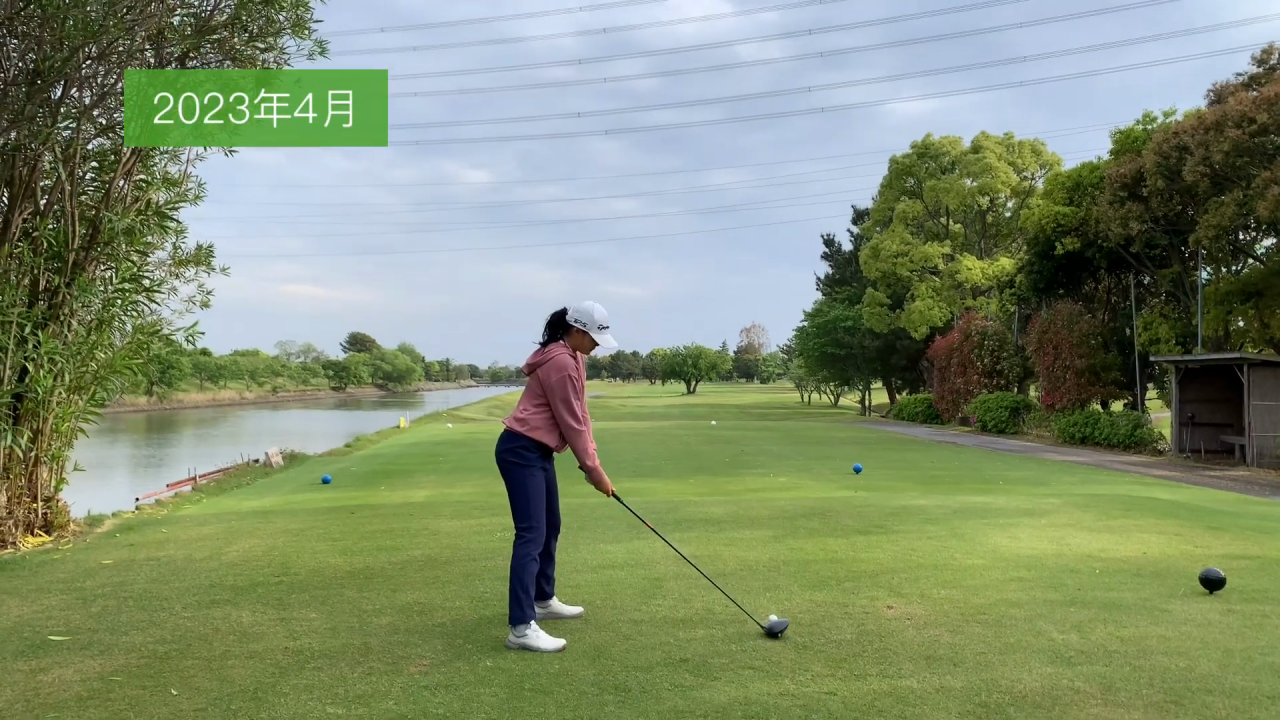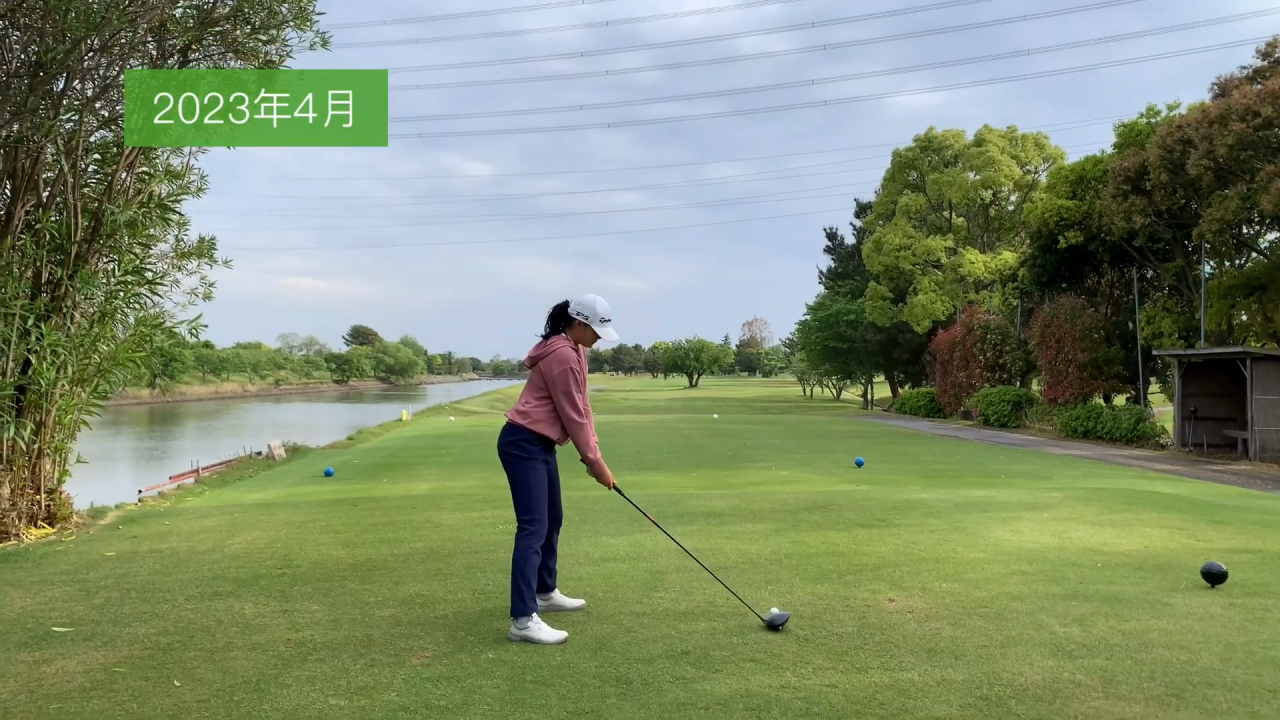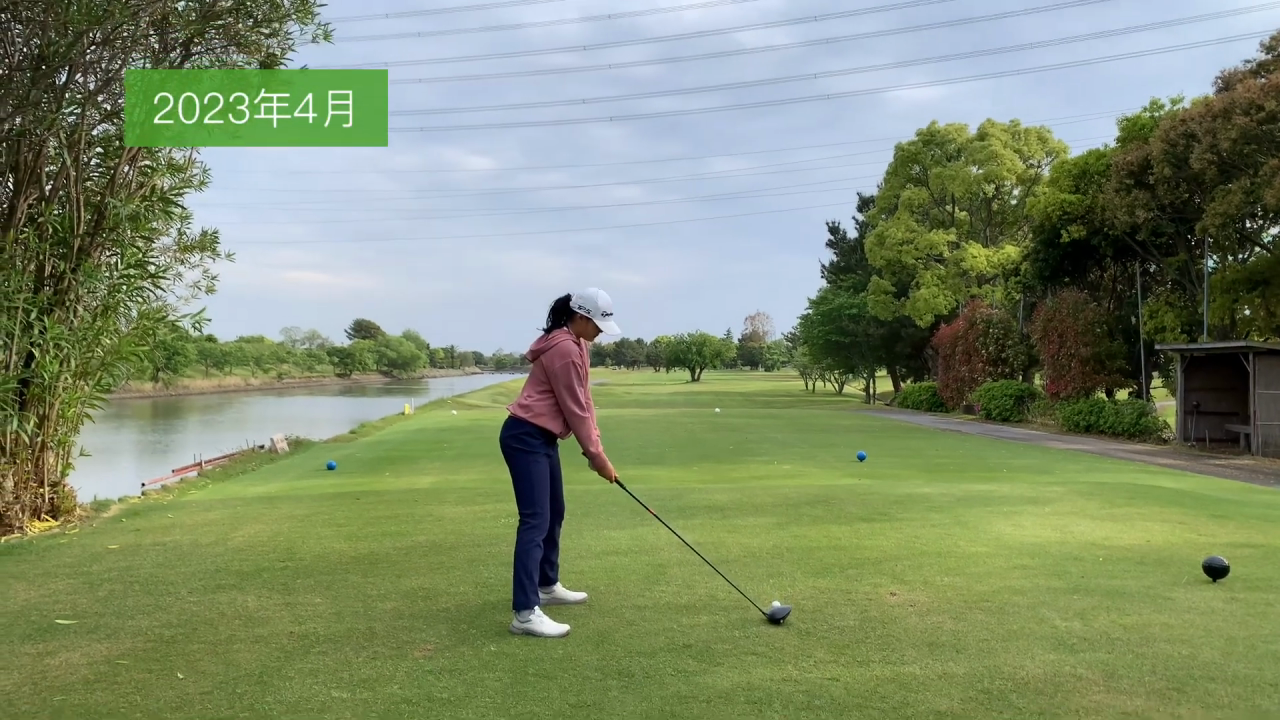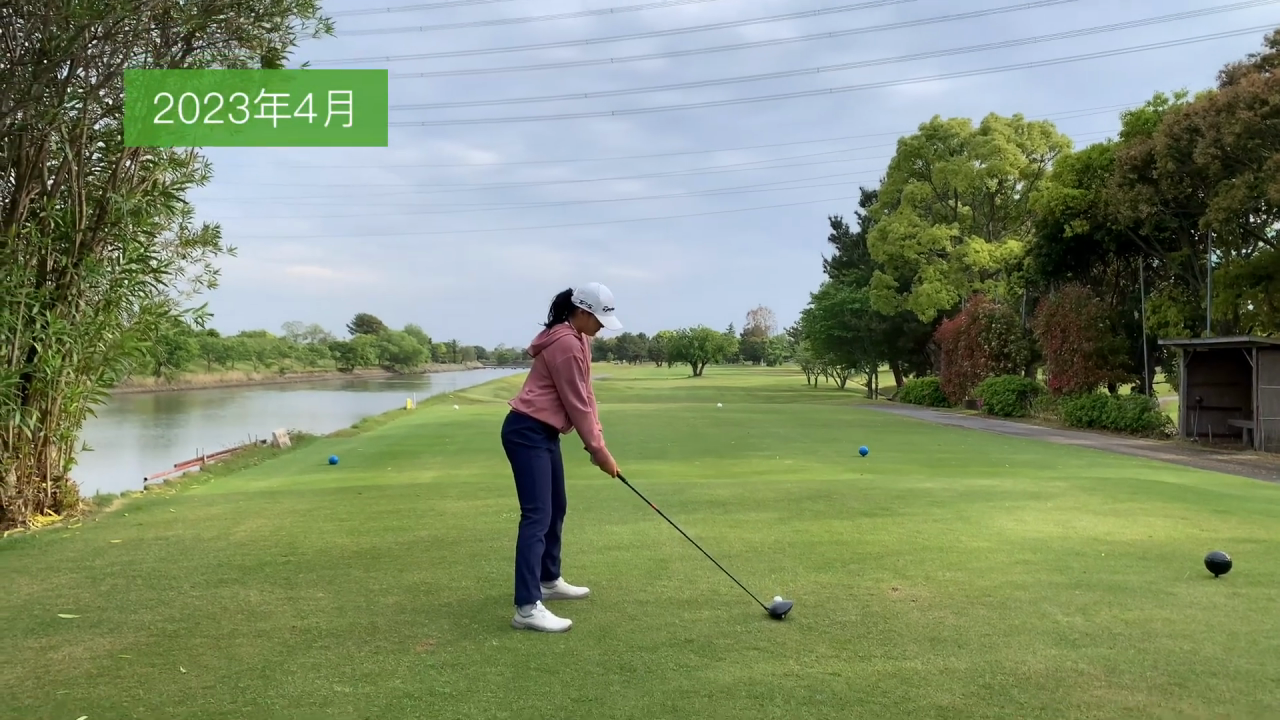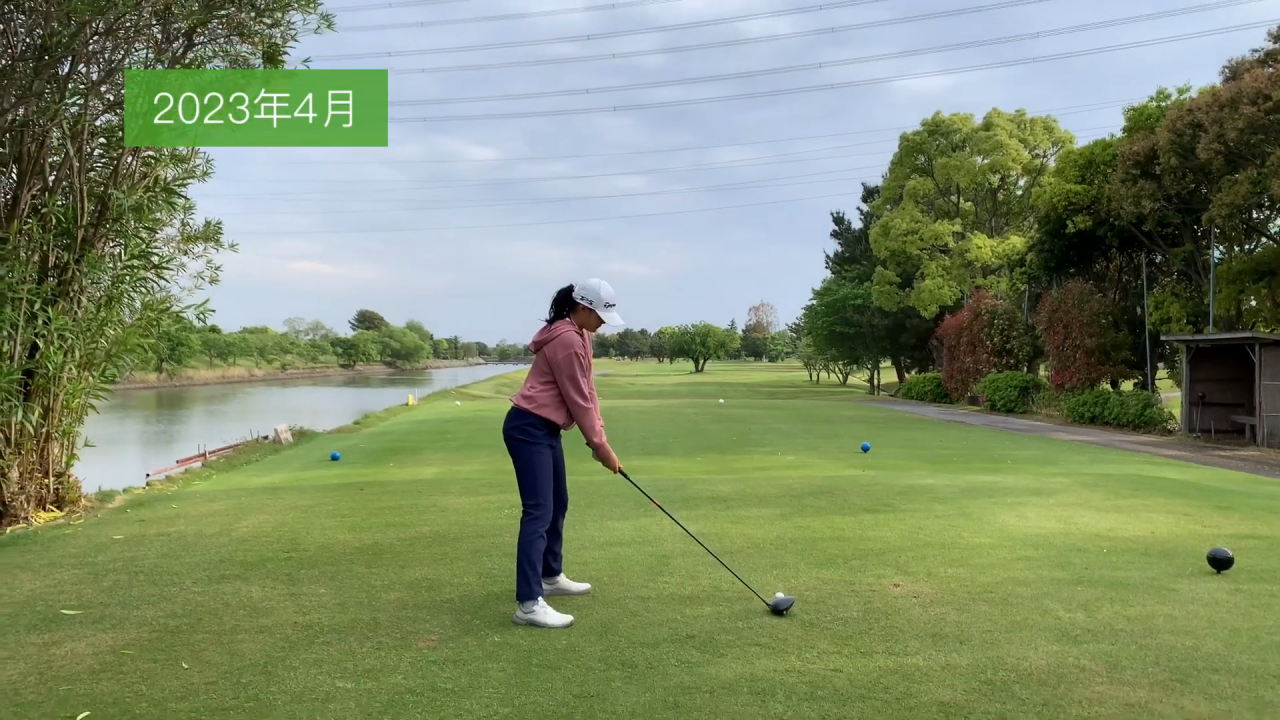
dt=0.1s
person 1, frame 1
left shoulder: (571, 357)
right shoulder: (560, 364)
left elbow: (580, 414)
right elbow: (571, 423)
left wrist: (592, 459)
right wrist: (594, 470)
left hip: (538, 451)
right hip: (521, 450)
left knee: (550, 527)
right knee: (531, 534)
left ankle: (543, 601)
right ankle: (521, 628)
person 1, frame 2
left shoulder: (574, 350)
right shoulder: (562, 357)
left elbow: (582, 407)
right elbow: (572, 416)
left wrist: (594, 451)
right wrist: (596, 463)
left hip: (540, 444)
right hip: (524, 443)
left knee: (552, 520)
right knee: (533, 527)
left ankle: (545, 593)
right ankle: (523, 620)
person 1, frame 3
left shoulder: (575, 343)
right shoulder: (564, 350)
left elbow: (584, 400)
right elbow: (574, 410)
left wrist: (596, 445)
right wrist: (597, 456)
left hip: (542, 437)
right hip: (526, 437)
left knee: (554, 513)
right knee: (535, 520)
left ankle: (547, 586)
right ankle: (525, 613)
person 1, frame 4
left shoulder: (577, 338)
right shoulder: (565, 345)
left elbow: (586, 395)
right elbow: (576, 405)
left wrist: (598, 439)
right wrist: (599, 451)
left hip: (544, 432)
right hip: (527, 432)
left knee: (556, 508)
right knee: (537, 515)
left ankle: (549, 581)
right ankle: (527, 607)
person 1, frame 5
left shoulder: (578, 334)
right shoulder: (567, 341)
left elbow: (588, 390)
right elbow: (578, 401)
left wrist: (600, 434)
right wrist: (601, 446)
left hip: (545, 428)
right hip: (529, 428)
left knee: (557, 504)
right knee: (538, 511)
left ankle: (550, 577)
right ankle: (528, 603)
